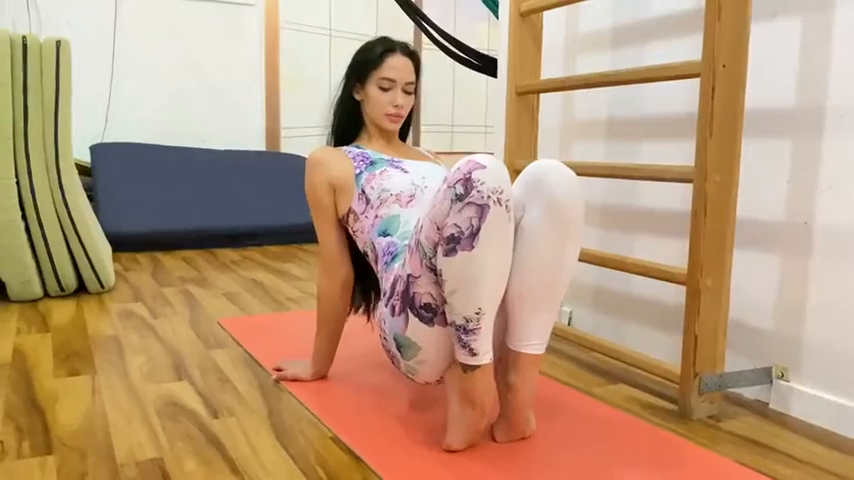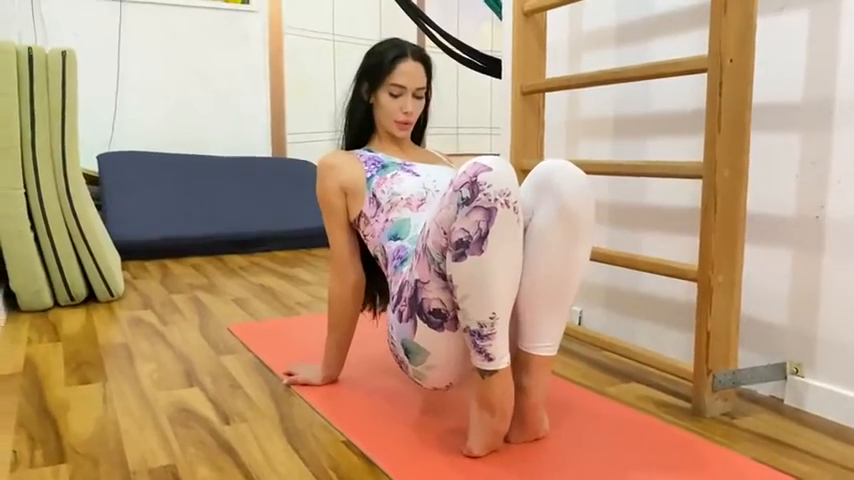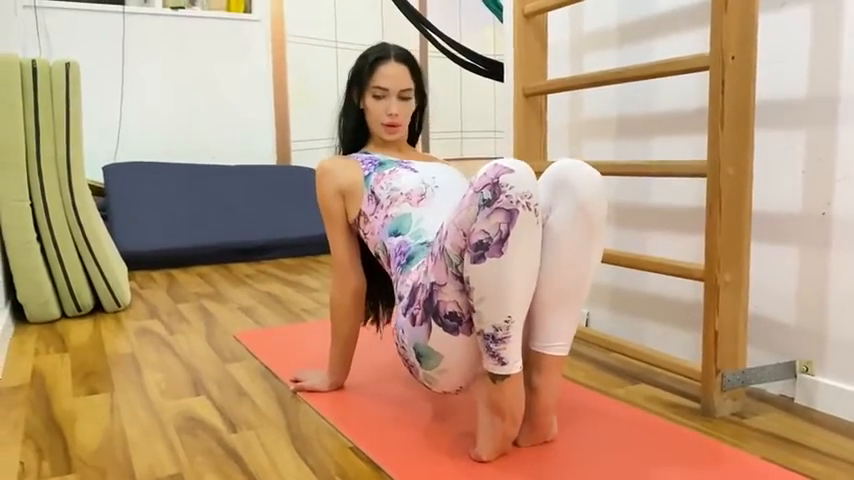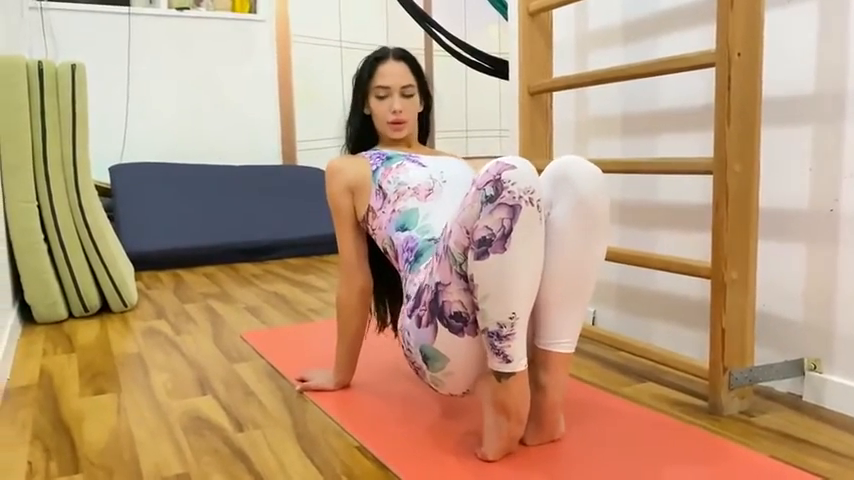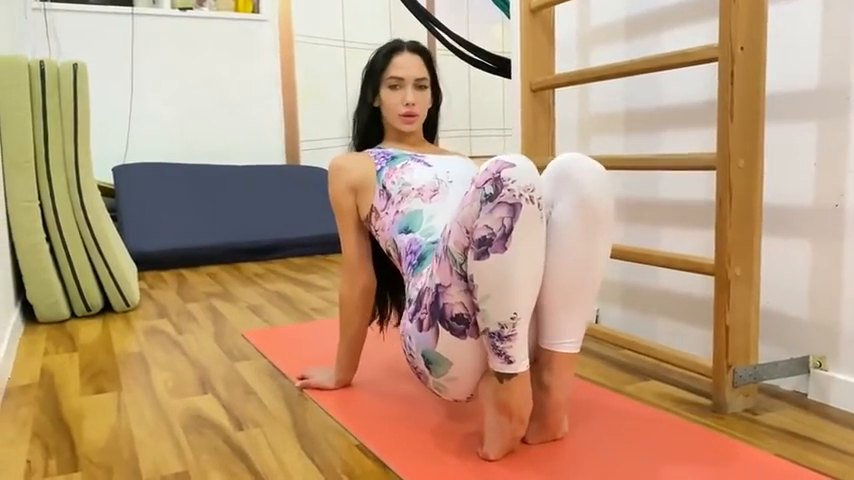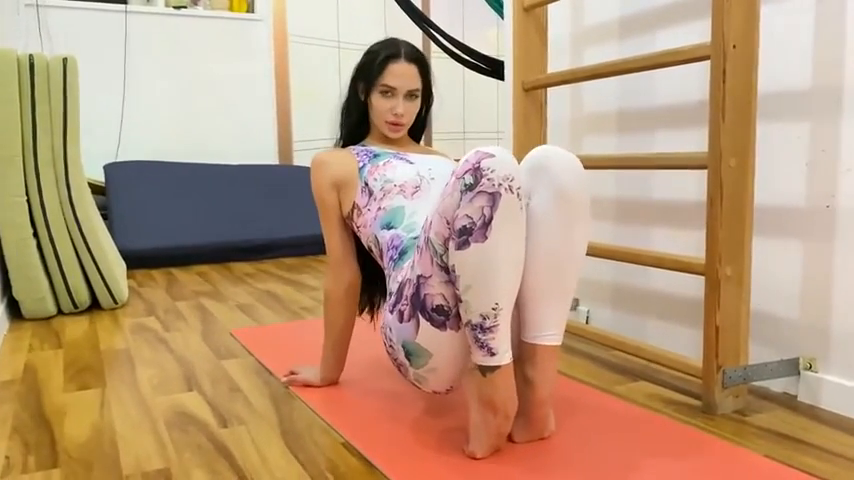
dt=0.7s
person 1, frame 1
left shoulder: (428, 158)
right shoulder: (328, 164)
right elbow: (336, 272)
left hip: (478, 314)
right hip: (419, 329)
left knee: (550, 178)
right knee: (480, 172)
left ankle: (516, 384)
right ankle: (470, 376)
person 1, frame 2
left shoulder: (441, 162)
right shoulder: (340, 168)
right elbow: (348, 274)
left hip: (487, 311)
right hip: (429, 333)
left knee: (558, 179)
right knee: (488, 176)
left ankle: (529, 388)
right ankle: (490, 384)
person 1, frame 3
left shoulder: (440, 166)
right shoulder: (338, 173)
right elbow: (350, 280)
left hip: (503, 312)
right hip: (435, 328)
left knee: (573, 179)
right knee: (507, 177)
left ankle: (539, 391)
right ankle: (499, 389)
person 1, frame 4
left shoulder: (454, 163)
right shoulder: (348, 171)
right elbow: (356, 278)
right wrist: (341, 374)
left hip: (509, 315)
right hip: (442, 324)
left knee: (574, 174)
right knee: (509, 175)
left ankle: (546, 387)
right ankle: (504, 391)
person 1, frame 5
left shoulder: (458, 162)
right shoulder: (352, 169)
right elbow: (359, 278)
left hip: (512, 315)
right hip: (446, 332)
left knee: (577, 172)
right knee: (509, 172)
left ankle: (549, 386)
right ankle: (507, 389)
person 1, frame 6
left shoulder: (441, 160)
right shoulder: (335, 165)
right elbow: (344, 274)
left hip: (494, 313)
right hip: (426, 332)
left knee: (552, 165)
right knee: (489, 167)
left ankle: (535, 385)
right ankle: (491, 387)
